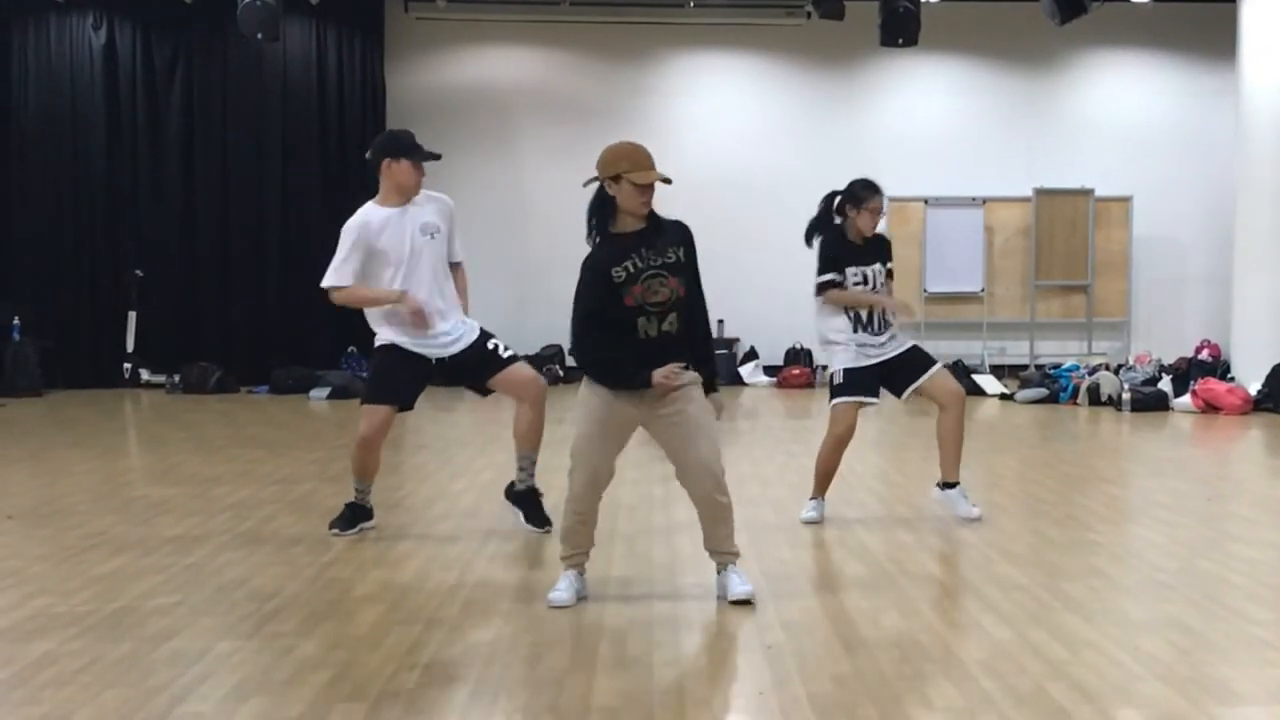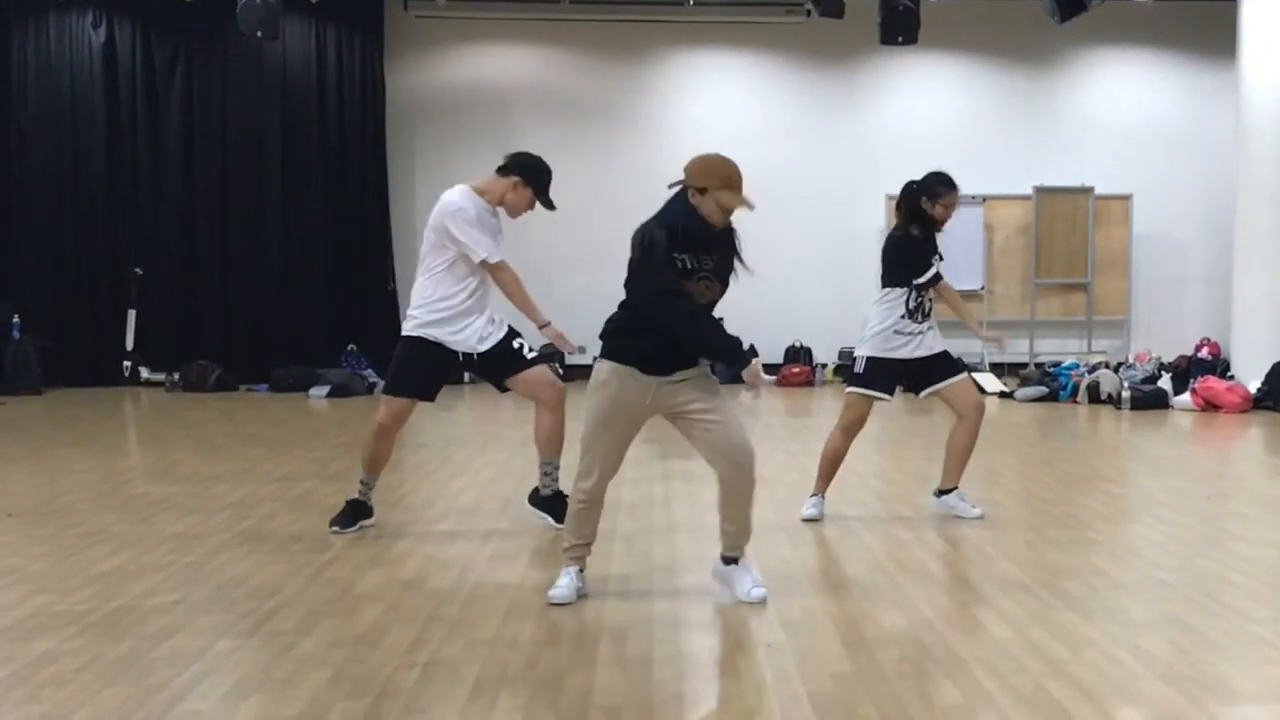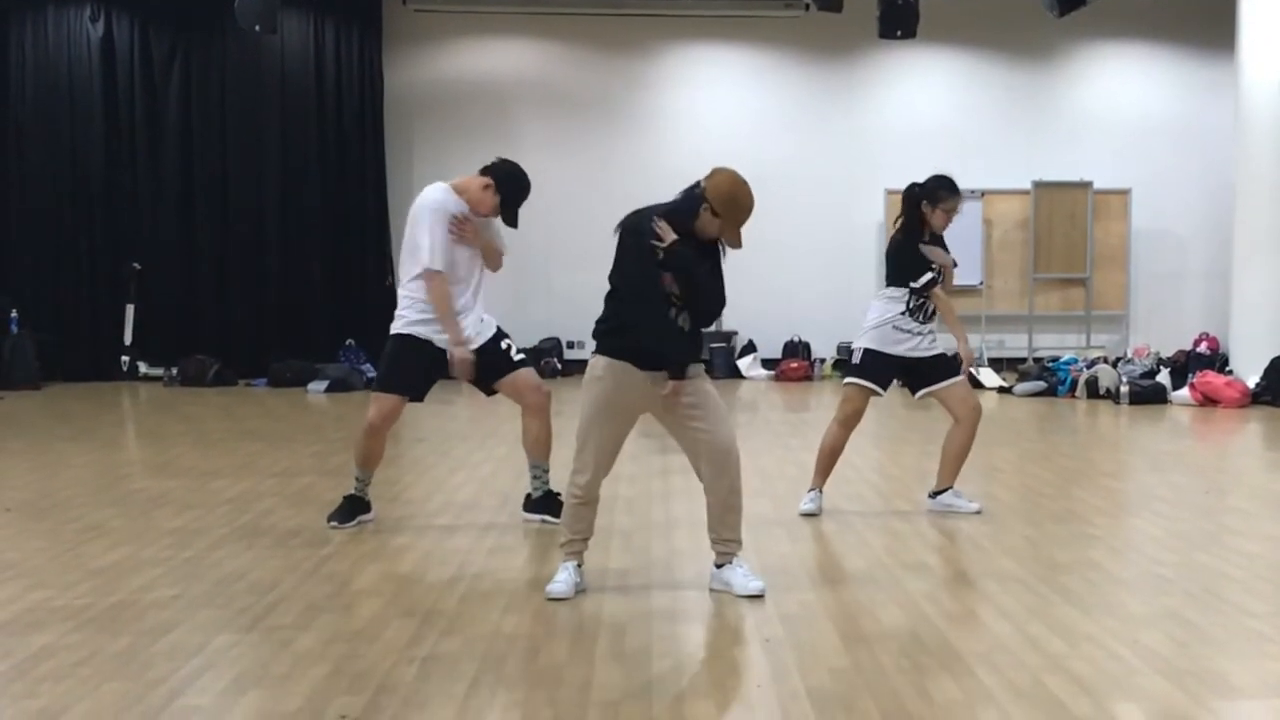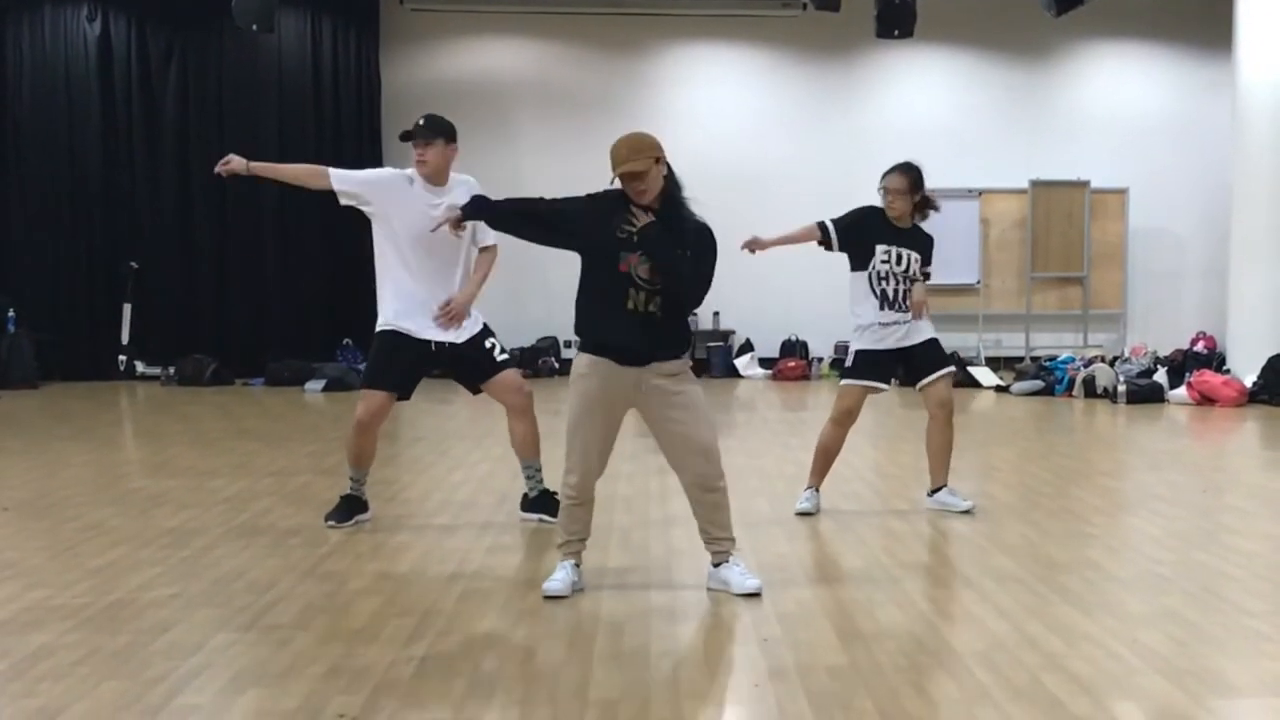
dt=0.5s
person 1, frame 1
left shoulder: (677, 237)
right shoulder: (602, 258)
left elbow: (695, 312)
right elbow: (587, 341)
left wrist: (709, 382)
right wrist: (643, 374)
left hip: (677, 383)
right hip: (610, 387)
left knee: (708, 475)
right knee: (585, 483)
left ankle: (726, 565)
right ankle: (572, 570)
person 1, frame 2
left shoulder: (722, 238)
right shoulder: (656, 238)
right elbow: (674, 312)
right wrist: (737, 355)
left hip: (688, 373)
right hip: (625, 370)
left knee: (738, 454)
right knee: (593, 474)
left ankle: (732, 559)
right ankle: (573, 568)
person 1, frame 3
left shoulder: (703, 246)
right shoulder: (641, 228)
left elbow: (706, 313)
right elbow: (640, 304)
left wrist: (680, 256)
right wrist: (674, 366)
left hip: (681, 369)
right hip: (619, 366)
left knee: (723, 458)
right knee: (588, 469)
left ankle: (726, 562)
right ankle: (571, 563)
person 1, frame 4
left shoulder: (693, 233)
right shoulder: (600, 213)
left elbow: (690, 293)
right elbow: (539, 215)
left wrist: (651, 238)
right wrist: (474, 209)
left hip: (665, 367)
right hip: (600, 364)
left knee: (703, 461)
right knee: (582, 467)
left ankle: (721, 560)
right ankle: (570, 561)
person 2, frame 1
left shoulder: (441, 206)
right shoulder: (362, 225)
right elbow: (339, 292)
left wrist: (462, 318)
right wrist: (397, 298)
left hip: (457, 335)
right hip: (399, 345)
left knee: (533, 387)
right knee: (369, 433)
left ankle: (524, 488)
right ankle: (360, 506)
person 2, frame 2
left shoulder: (487, 207)
right shoulder: (459, 207)
right elbow: (499, 271)
right wrist: (543, 323)
left hip: (483, 329)
right hip: (430, 332)
left knee: (551, 393)
right knee: (387, 421)
left ankle: (547, 494)
right ankle: (361, 503)
person 2, frame 3
left shoulder: (477, 209)
right shoulder: (436, 204)
left elbow: (495, 263)
right elbow: (433, 277)
left wrist: (484, 240)
right wrist: (454, 341)
left hip: (475, 329)
right hip: (419, 330)
left knee: (537, 395)
right knee: (377, 419)
left ankle: (539, 496)
right ankle: (358, 499)
person 2, frame 4
left shoulder: (468, 189)
right shoulder: (386, 185)
left elbow: (488, 248)
right elbow: (319, 176)
left wrist: (469, 294)
right wrist: (250, 167)
left hip: (460, 326)
right hip: (402, 326)
left knee: (519, 396)
right knee: (366, 416)
left ankle: (536, 495)
right ankle: (355, 497)
person 3, frame 1
left shoulder: (880, 245)
right shoulder: (831, 241)
right elbow: (830, 295)
right wrist: (880, 300)
left hip: (892, 346)
right hip: (849, 353)
left knee: (953, 396)
right knee: (841, 431)
left ankle: (949, 486)
right ankle: (816, 499)
person 3, frame 2
left shoulder: (924, 237)
right shoulder: (904, 241)
right elbow: (941, 289)
right wrist: (977, 329)
left hip: (924, 346)
right hip: (884, 344)
left knee: (972, 406)
right knee: (850, 421)
left ankle: (947, 492)
right ankle: (817, 496)
person 3, frame 3
left shoulder: (935, 240)
right shoulder: (905, 244)
left elbow: (942, 292)
right elbow: (936, 296)
left wrist: (947, 267)
right wrist: (962, 341)
left hip: (923, 345)
right hip: (881, 340)
left knee: (969, 410)
right knee: (848, 415)
left ankle: (942, 492)
right ankle: (815, 490)
person 3, frame 4
left shoulder: (922, 239)
right shoulder: (865, 220)
right elbow: (820, 231)
left wrist: (920, 291)
right wrist: (770, 242)
left hip: (916, 333)
right hip: (872, 335)
left knee: (942, 404)
right knee: (843, 413)
left ankle: (939, 490)
right ankle: (812, 489)
